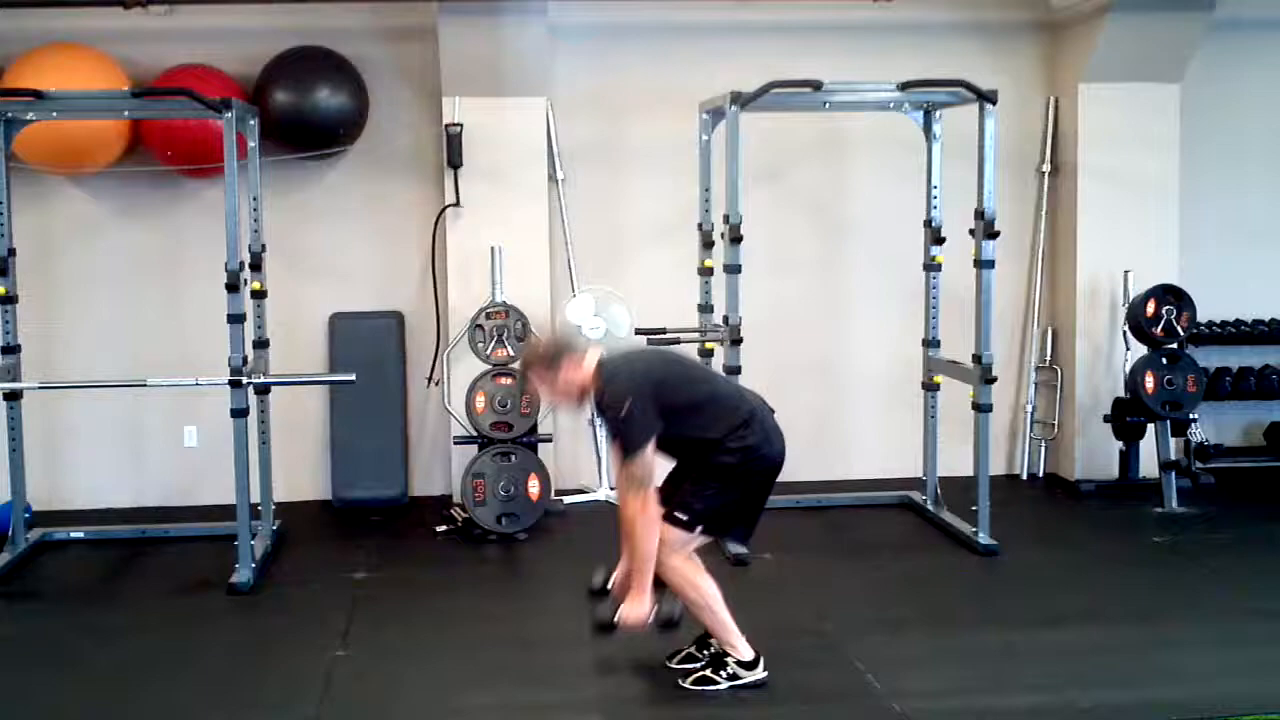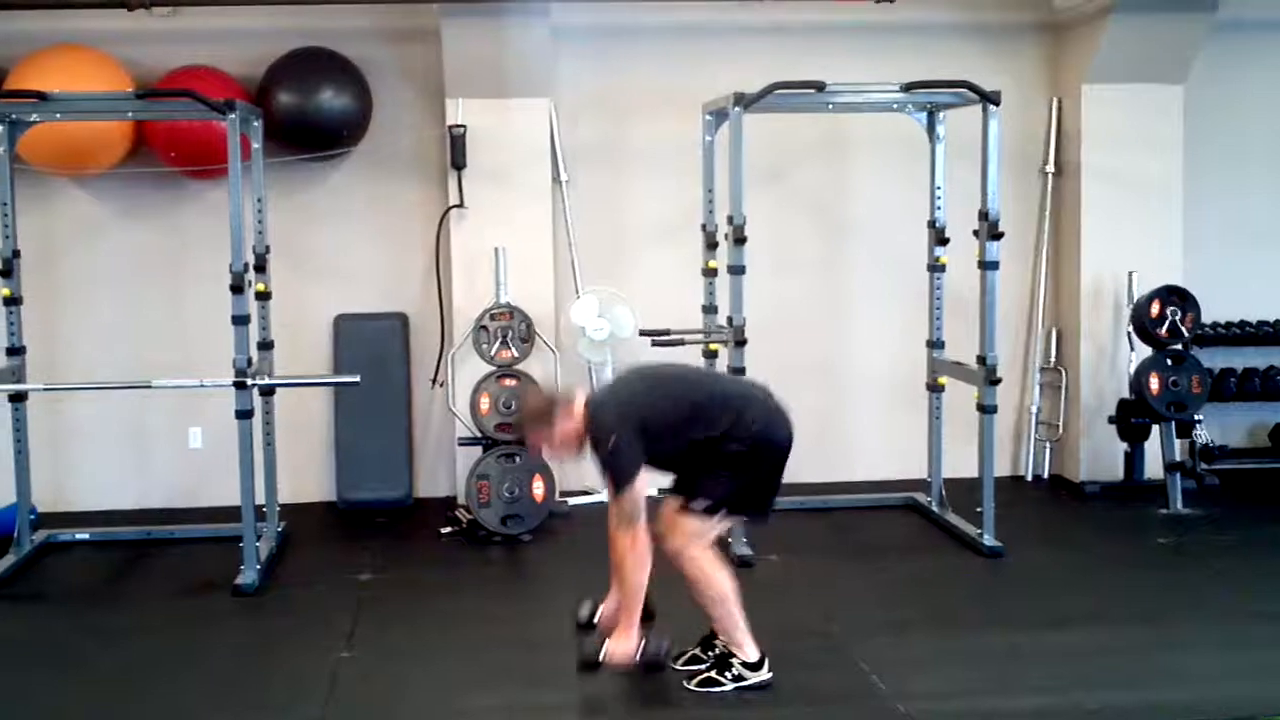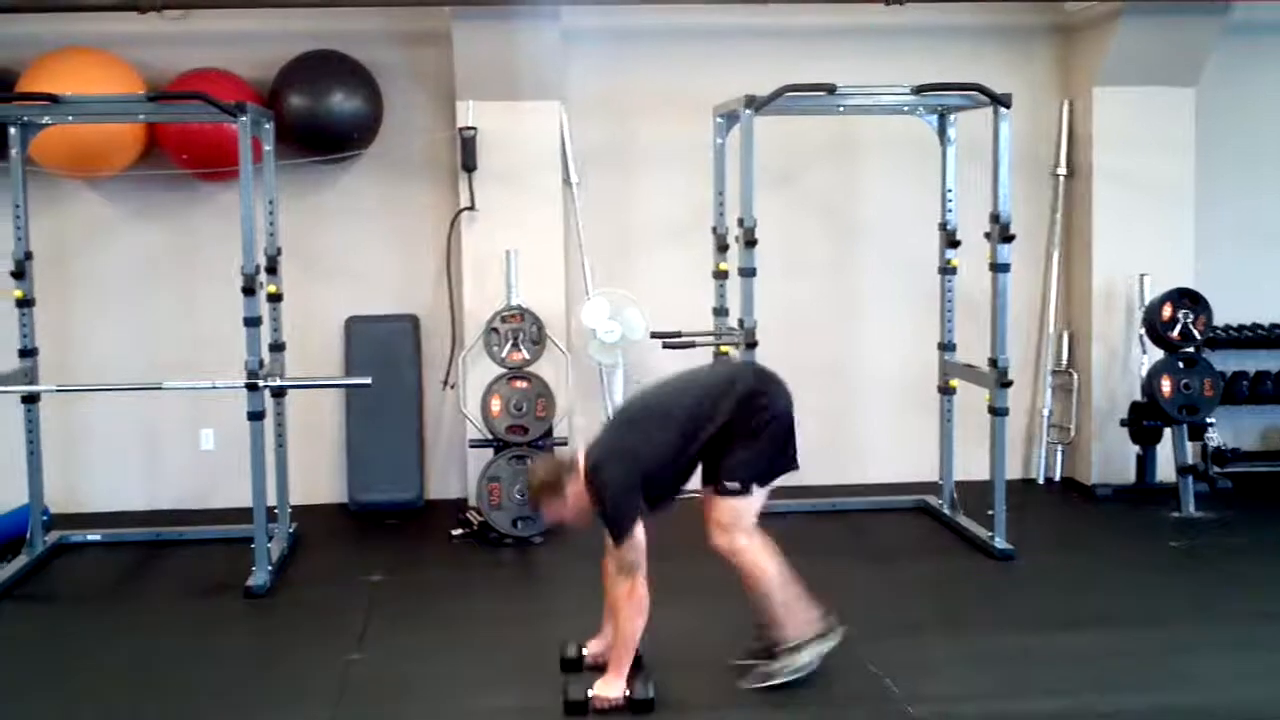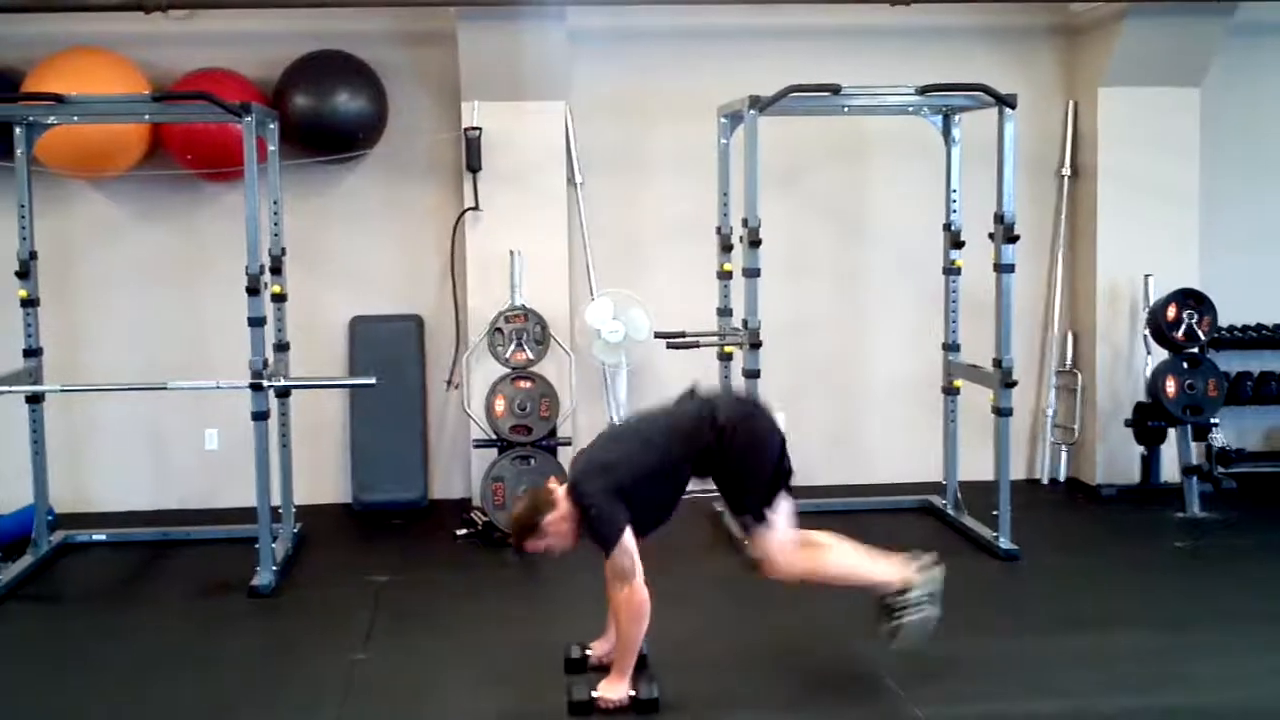
dt=0.1s
person 1, frame 1
left shoulder: (622, 393)
right shoulder: (614, 384)
left elbow: (640, 501)
right elbow: (630, 482)
left wrist: (640, 592)
right wrist: (628, 561)
left hip: (746, 447)
right hip: (725, 437)
left knee: (666, 550)
right knee: (671, 538)
left ankle: (742, 659)
right ankle: (718, 636)
person 1, frame 2
left shoulder: (609, 427)
right shoulder: (603, 413)
left elbow: (630, 535)
right elbow: (620, 515)
left wrist: (628, 630)
right wrist: (615, 597)
left hip: (755, 433)
right hip: (734, 428)
left knee: (682, 539)
right knee: (674, 522)
left ankle: (748, 660)
right ankle: (725, 638)
person 1, frame 3
left shoulder: (612, 481)
right shoulder: (595, 468)
left elbow: (631, 582)
right elbow: (617, 555)
left wrist: (617, 674)
right wrist: (610, 636)
left hip: (758, 405)
right hip: (743, 398)
left knee: (727, 535)
right knee: (727, 525)
left ankle: (801, 637)
right ankle: (785, 629)
person 1, frame 4
left shoulder: (593, 504)
right shoulder: (585, 482)
left elbow: (632, 590)
right elbow: (622, 566)
left wrist: (620, 678)
right wrist: (612, 638)
left hip: (732, 434)
right hip: (727, 425)
left knee: (777, 558)
right knee: (779, 541)
left ankle: (906, 582)
right ankle: (902, 568)
